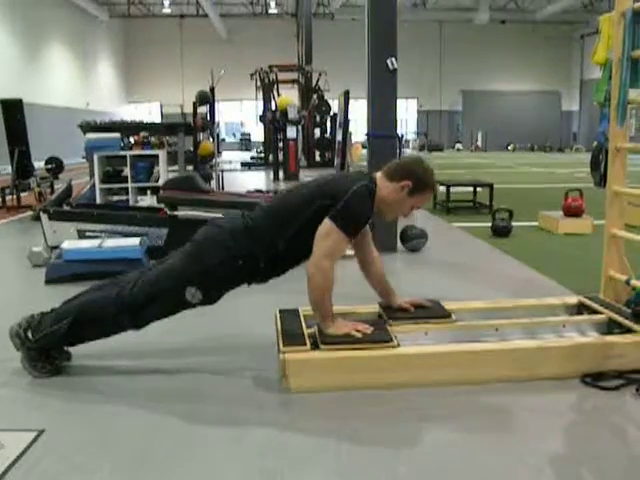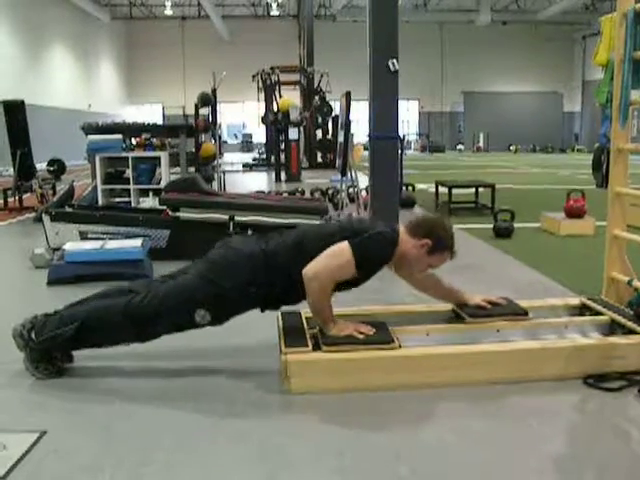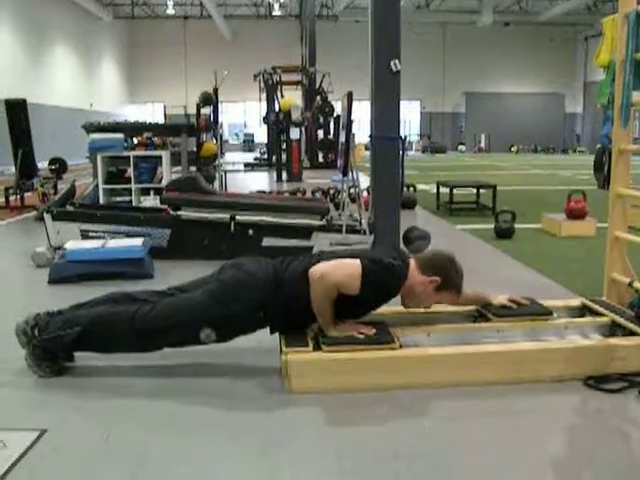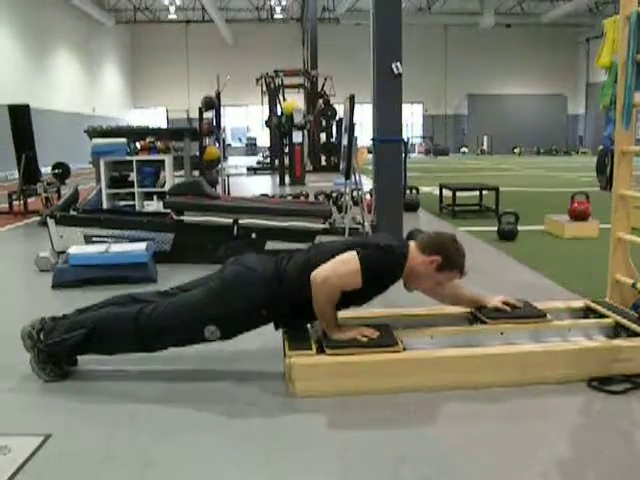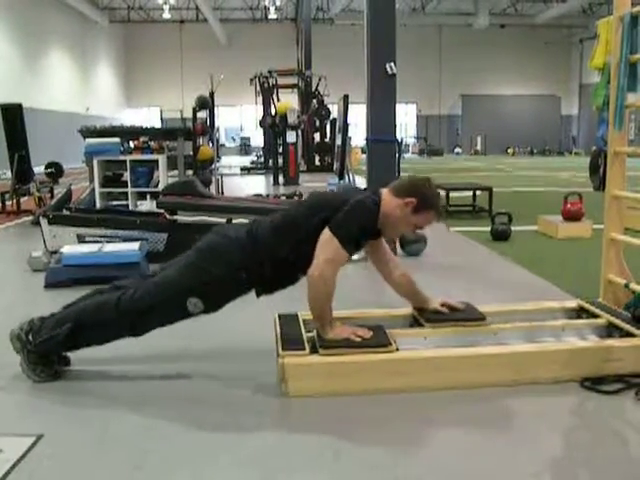
dt=0.7s
person 1, frame 1
left shoulder: (359, 193)
right shoulder: (359, 197)
left elbow: (367, 254)
right elbow: (320, 265)
left wrist: (392, 300)
right wrist: (328, 323)
left hip: (229, 242)
right hip: (227, 255)
left knee: (137, 291)
right knee: (133, 303)
left ankle: (43, 328)
right ankle: (36, 335)
person 1, frame 2
left shoulder: (387, 239)
right shoulder: (381, 242)
left elbow: (420, 281)
right elbow: (315, 274)
left wrist: (465, 299)
right wrist: (330, 326)
left hip: (243, 258)
right hip: (240, 278)
left knee: (147, 299)
right knee: (143, 316)
left ankle: (50, 328)
right ankle: (42, 336)
person 1, frame 3
left shoulder: (400, 264)
right shoulder: (388, 277)
left elbow: (444, 288)
right elbow: (322, 274)
left wrist: (488, 298)
right wrist: (330, 326)
left hip: (252, 278)
right hip: (250, 299)
left knee: (155, 307)
right knee: (147, 326)
left ankle: (52, 323)
right ankle: (47, 335)
person 1, frame 4
left shoulder: (397, 252)
right shoulder: (389, 257)
left elbow: (440, 291)
right elbow: (324, 277)
left wrist: (484, 300)
right wrist: (333, 329)
left hip: (255, 274)
right hip: (254, 295)
left knee: (157, 307)
right knee: (151, 326)
left ankle: (57, 329)
right ankle: (52, 340)
person 1, frame 5
left shoulder: (369, 210)
right shoulder: (361, 209)
left elbow: (389, 266)
right elbow: (321, 272)
left wrist: (425, 304)
right wrist: (327, 327)
left hip: (234, 251)
right hip: (231, 263)
left knee: (140, 296)
right knee: (137, 309)
left ankle: (44, 332)
right ankle: (37, 340)
